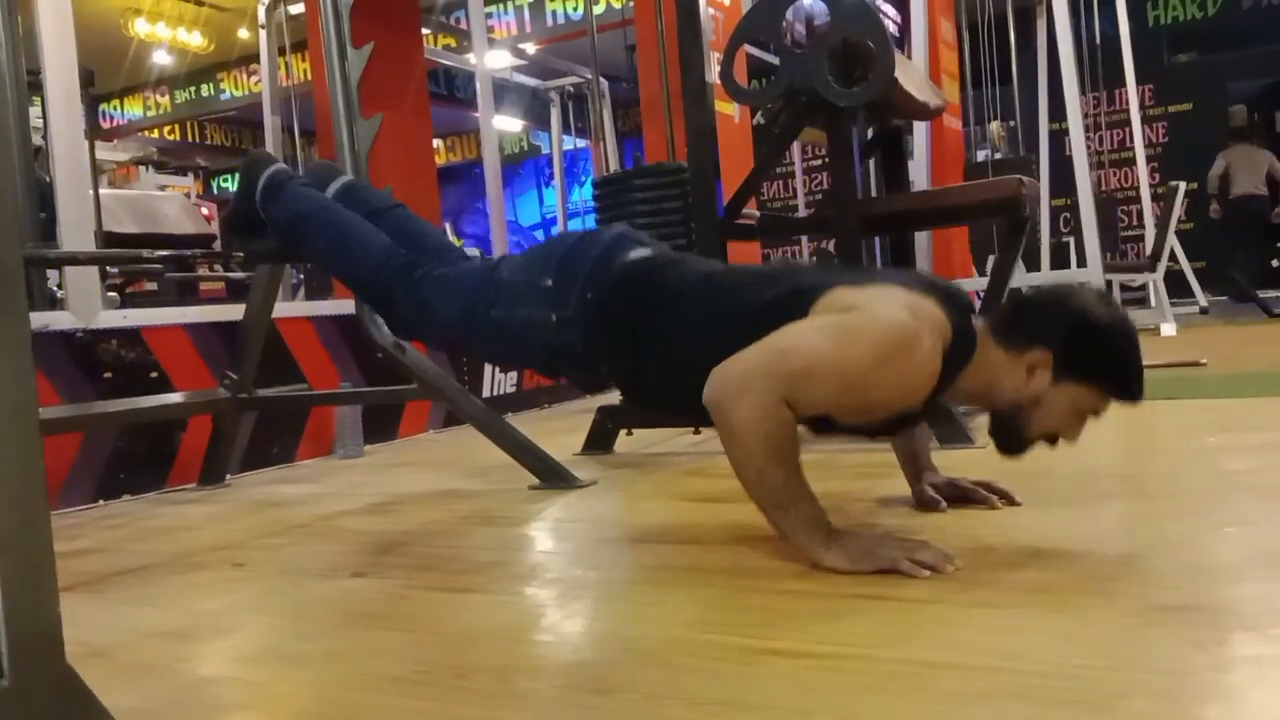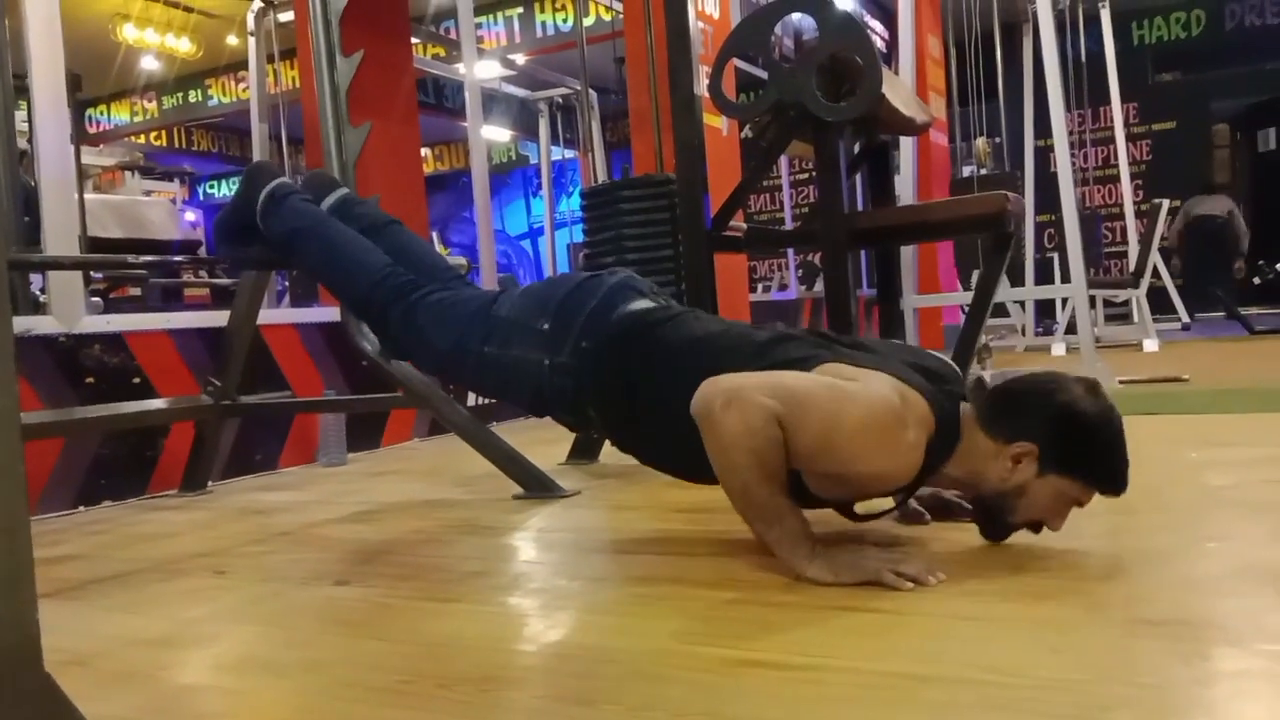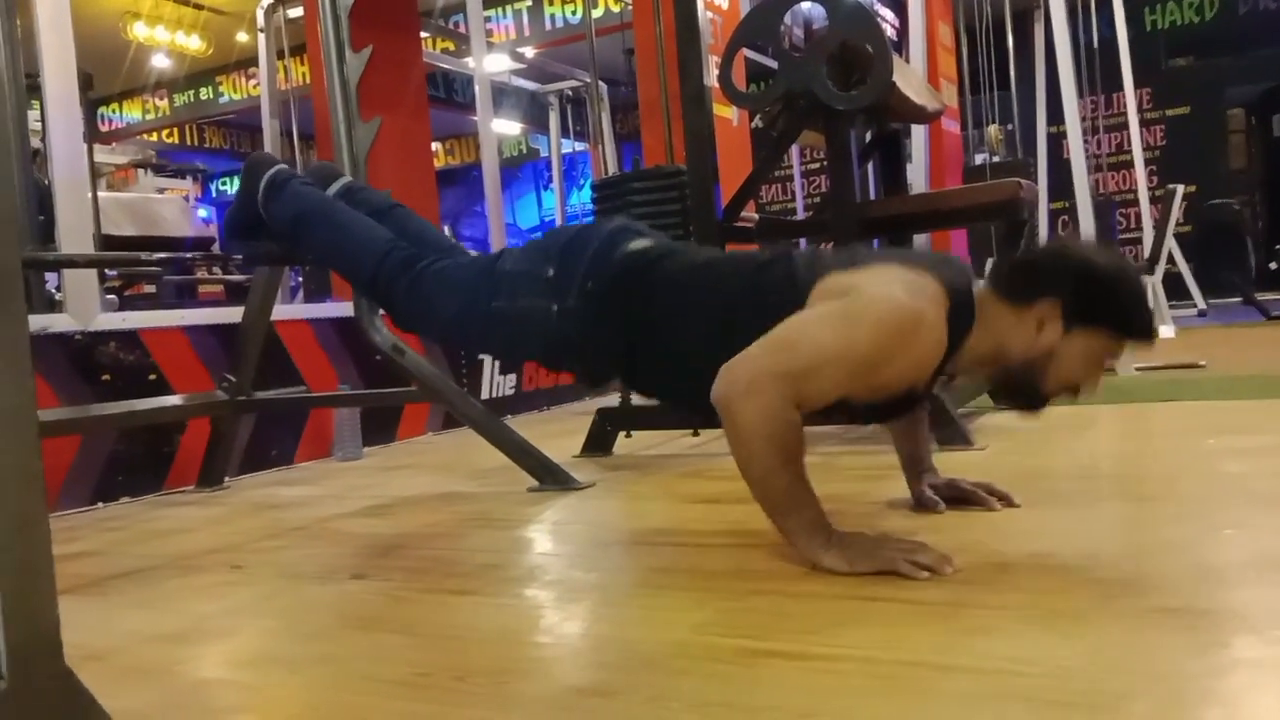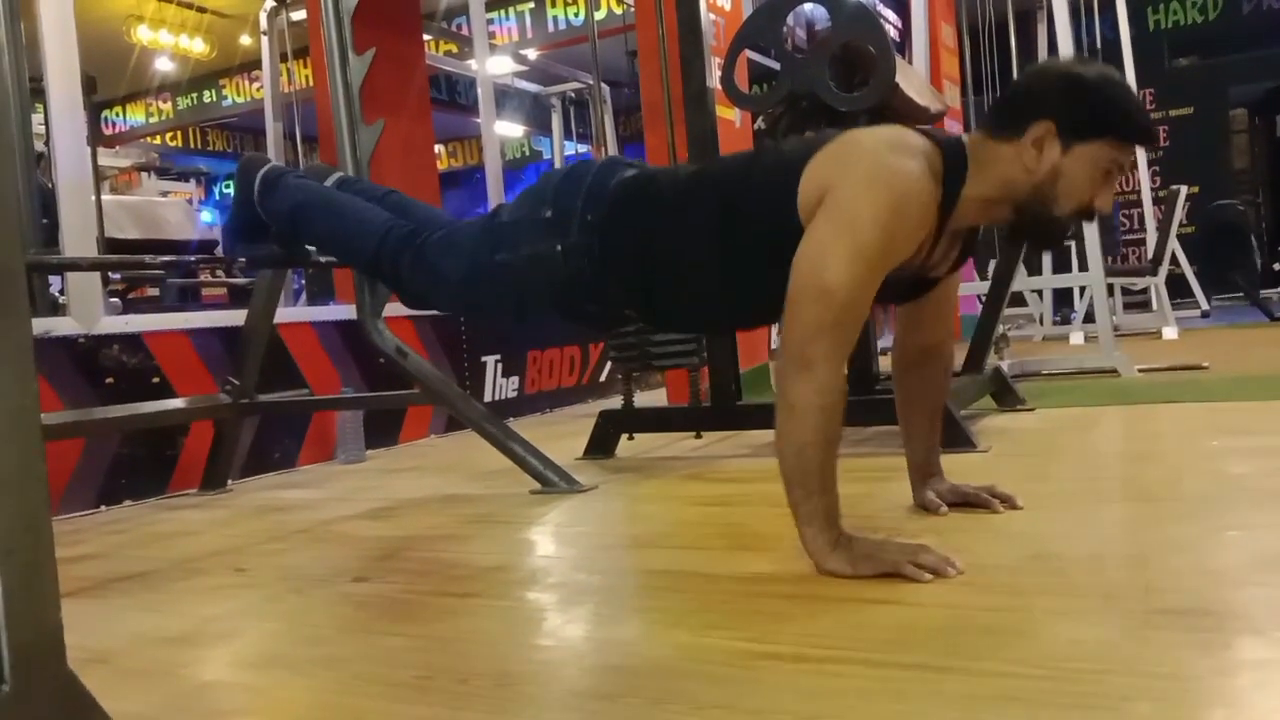
dt=0.4s
person 1, frame 1
left shoulder: (948, 332)
right shoulder: (906, 345)
right elbow: (739, 388)
left wrist: (922, 475)
right wrist: (821, 541)
left hip: (641, 282)
right hip: (593, 305)
left knee: (440, 279)
right knee: (413, 293)
left ankle: (334, 189)
right ankle: (275, 193)
person 1, frame 2
left shoulder: (941, 389)
right shoulder: (893, 435)
right elbow: (728, 402)
left wrist: (913, 494)
right wrist: (806, 553)
left hip: (636, 323)
right hip: (585, 350)
left knee: (443, 299)
right knee: (409, 313)
left ankle: (328, 201)
right ankle: (273, 204)
person 1, frame 3
left shoulder: (956, 299)
right shoulder: (912, 321)
right elbow: (746, 386)
left wrist: (920, 475)
right wrist: (821, 541)
left hip: (649, 277)
right hip: (598, 295)
left knee: (447, 272)
right knee: (416, 284)
left ankle: (333, 190)
right ankle: (275, 192)
person 1, frame 4
left shoulder: (960, 210)
right shoulder: (898, 186)
left elbow: (923, 345)
right elbow: (809, 361)
left wrist: (928, 477)
right wrist: (828, 542)
left hip: (632, 242)
right hip: (590, 234)
left knee: (429, 250)
right knee: (417, 263)
left ankle: (331, 184)
right ankle: (271, 192)
